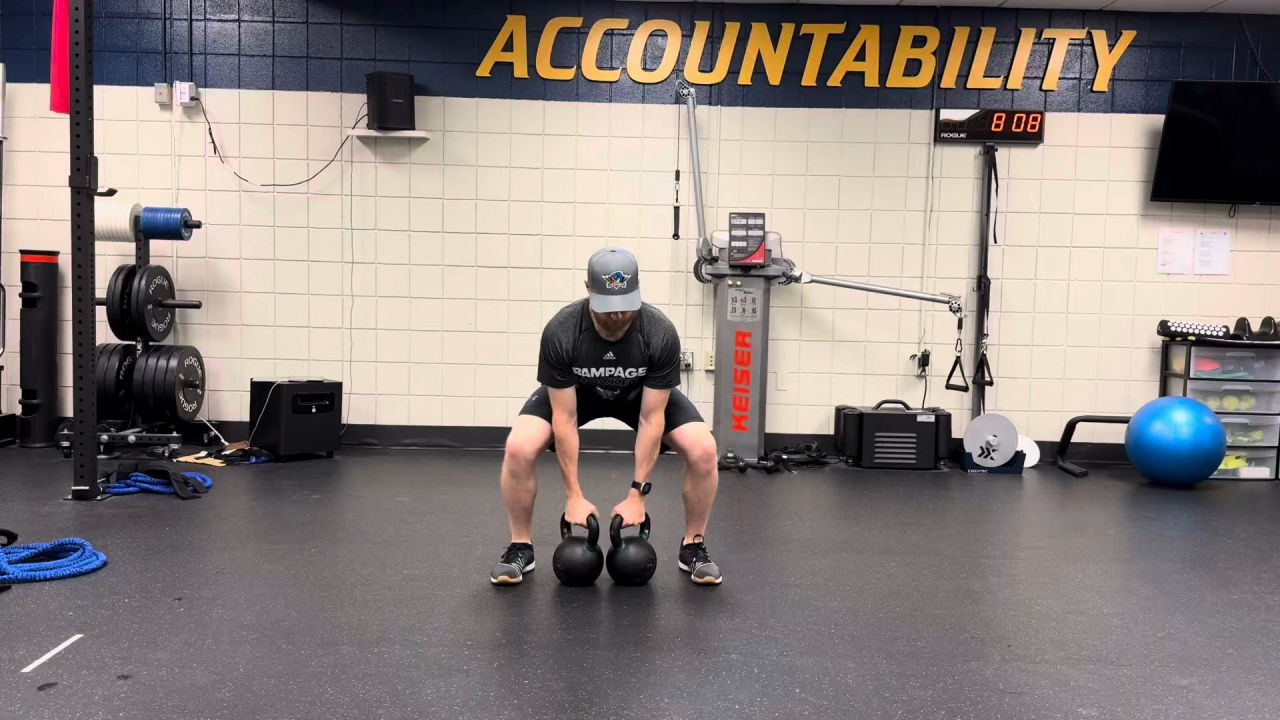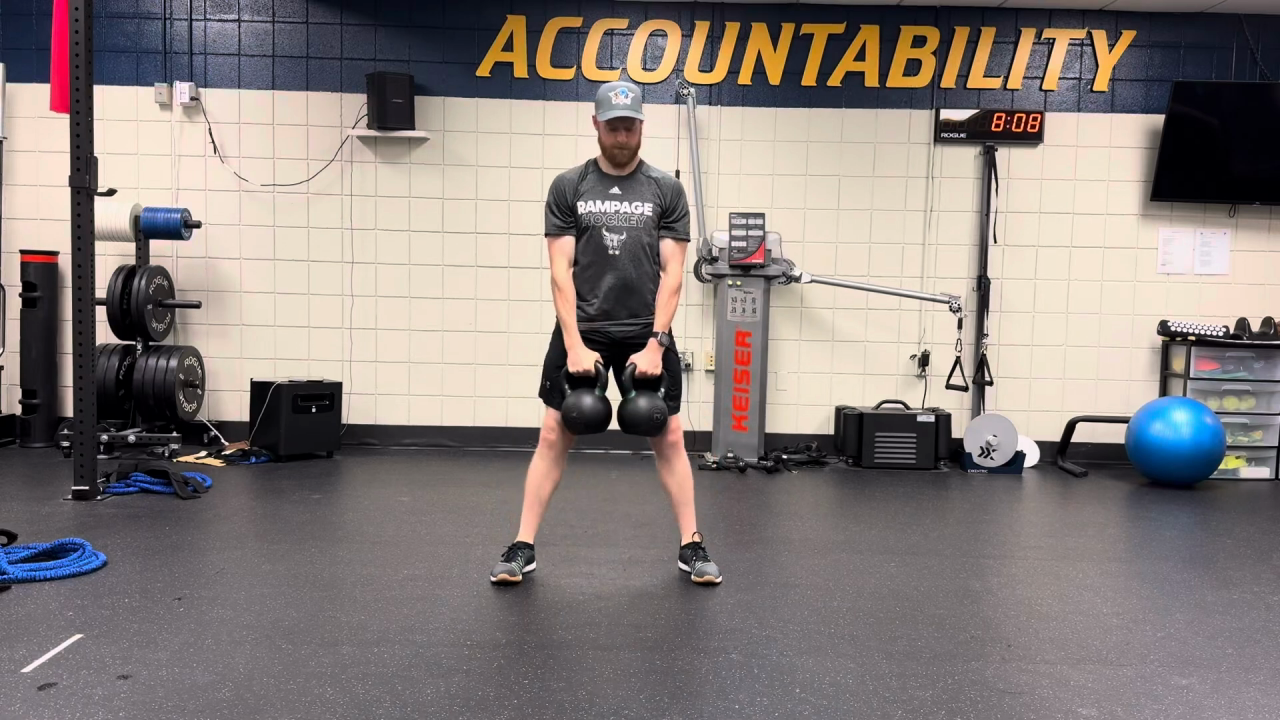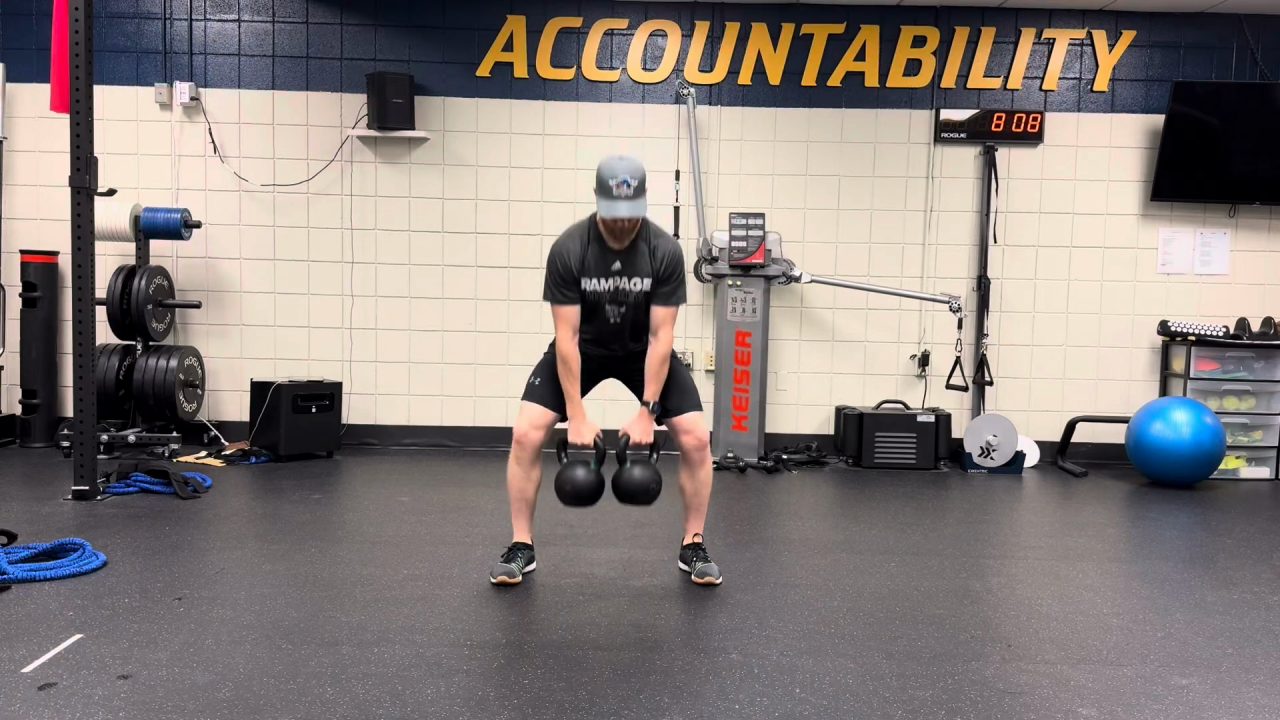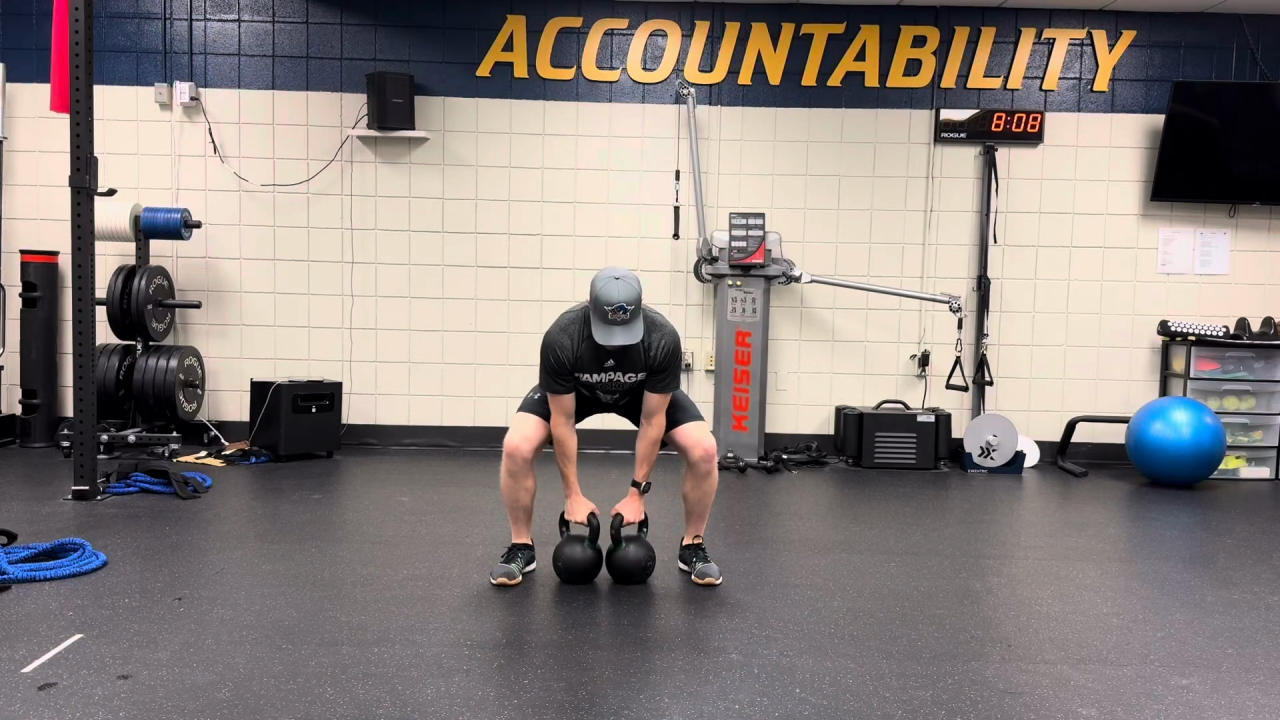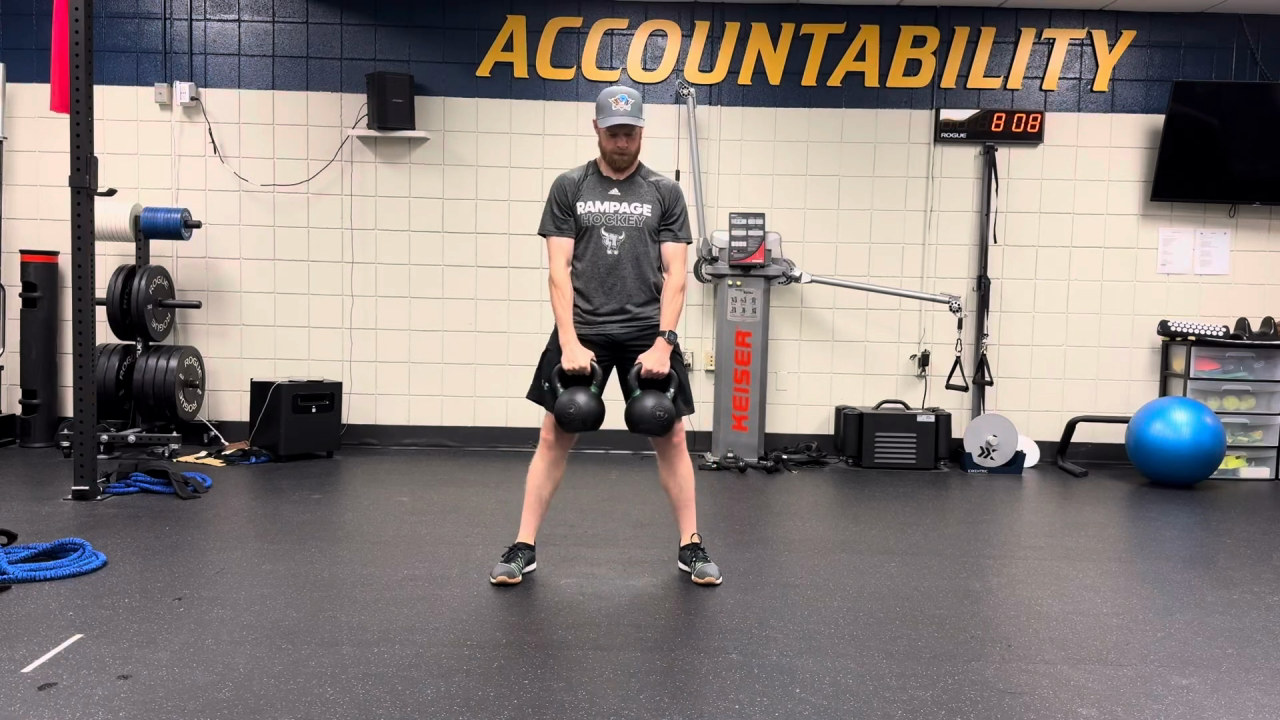
dt=1s
person 1, frame 1
left shoulder: (661, 334)
right shoulder: (560, 332)
left elbow: (651, 418)
right elbow: (564, 419)
left wrist: (637, 495)
right wrist: (574, 497)
left hip: (643, 393)
right hip: (574, 393)
left knee: (703, 449)
right knee: (519, 448)
left ankle: (693, 546)
right ankle: (520, 547)
person 1, frame 2
left shoulder: (666, 189)
right shoulder: (568, 186)
left elbow: (672, 273)
right elbow: (562, 270)
left wrist: (656, 342)
right wrist: (573, 343)
left hip: (645, 332)
right hip: (583, 330)
left knee: (668, 438)
right knee: (554, 438)
left ankle: (691, 547)
right ankle: (523, 547)
person 1, frame 3
left shoulder: (666, 251)
right shoulder: (568, 249)
left elbow: (660, 336)
right elbow: (567, 338)
left wrist: (647, 411)
right wrist: (576, 415)
left hip: (642, 349)
right hip: (584, 348)
left knee: (695, 438)
right knee: (526, 434)
left ankle: (693, 547)
right ankle: (521, 547)
person 1, frame 4
left shoulder: (663, 338)
right shoulder: (561, 337)
left elbow: (653, 420)
right elbow: (563, 421)
left wrist: (637, 493)
right wrist: (573, 496)
left hip: (642, 391)
right hip: (575, 390)
left knee: (703, 449)
right knee: (517, 447)
left ankle: (692, 547)
right ankle: (521, 547)
person 1, frame 5
left shoulder: (665, 192)
right shoulder: (568, 187)
left elbow: (675, 273)
right elbow: (559, 269)
left wrist: (664, 341)
right wrist: (569, 341)
left hip: (647, 333)
right hip: (583, 332)
left knee: (671, 438)
right knee: (553, 439)
left ankle: (691, 546)
right ankle: (523, 547)
